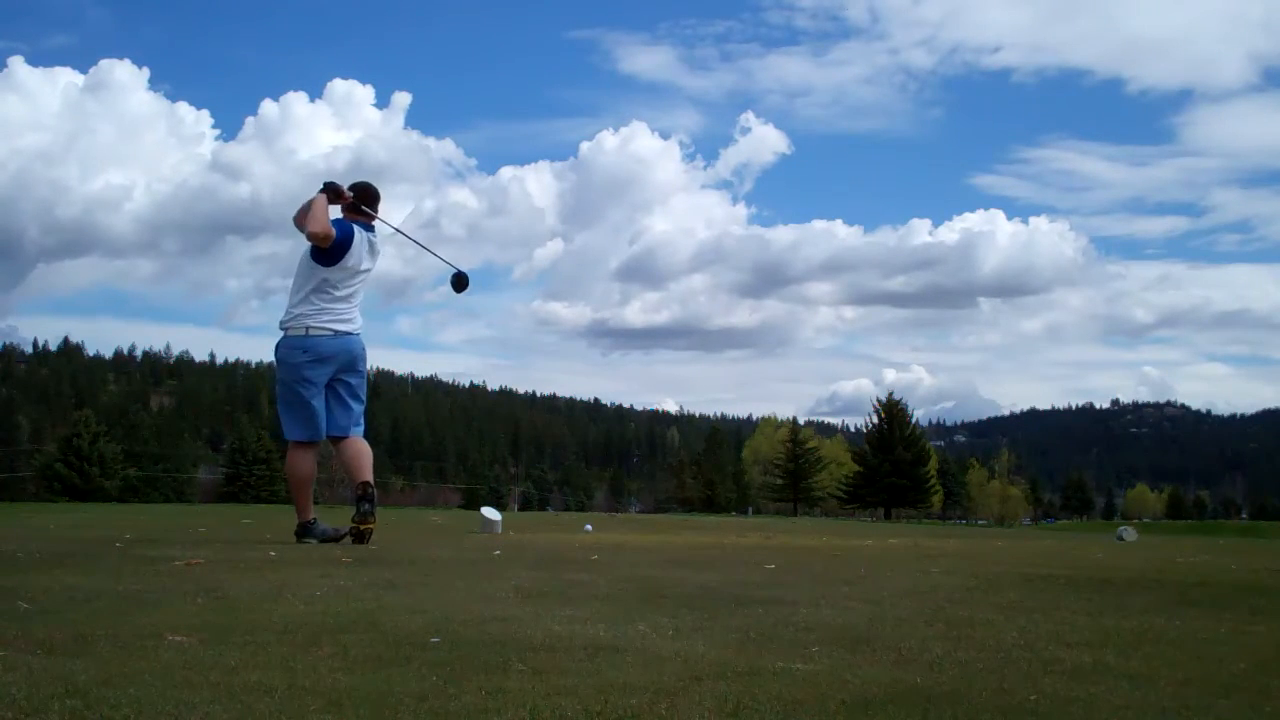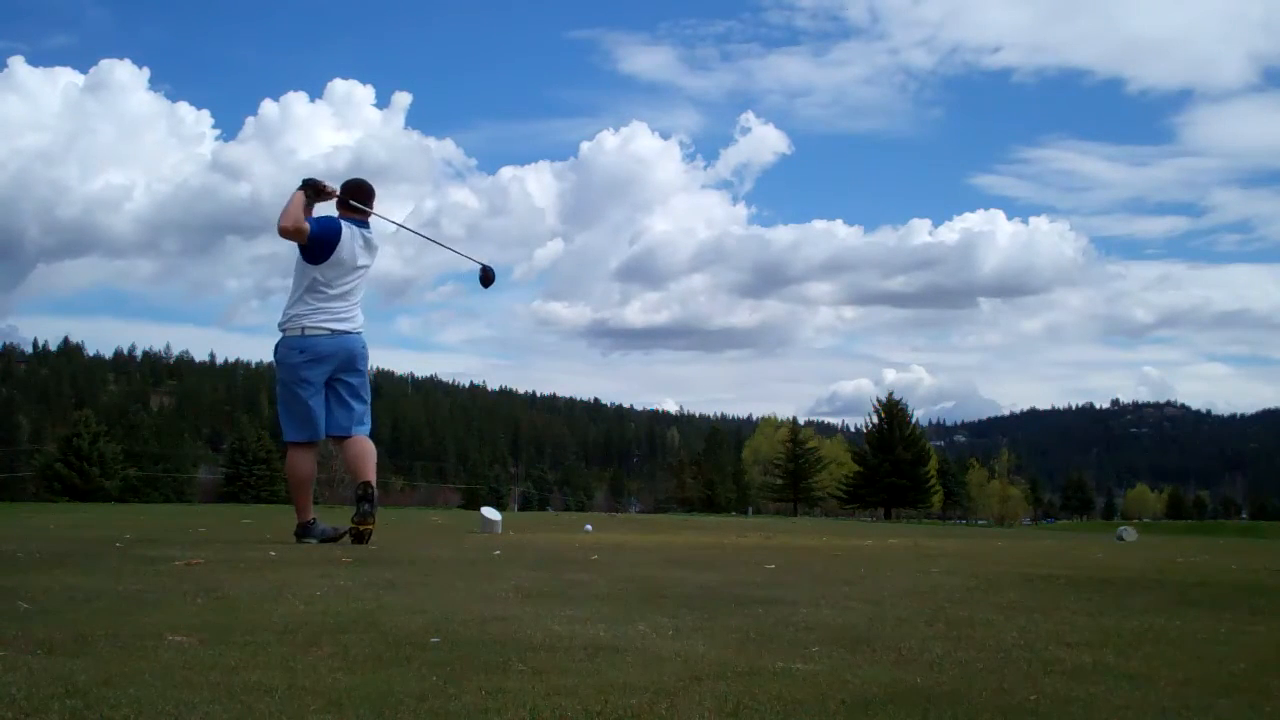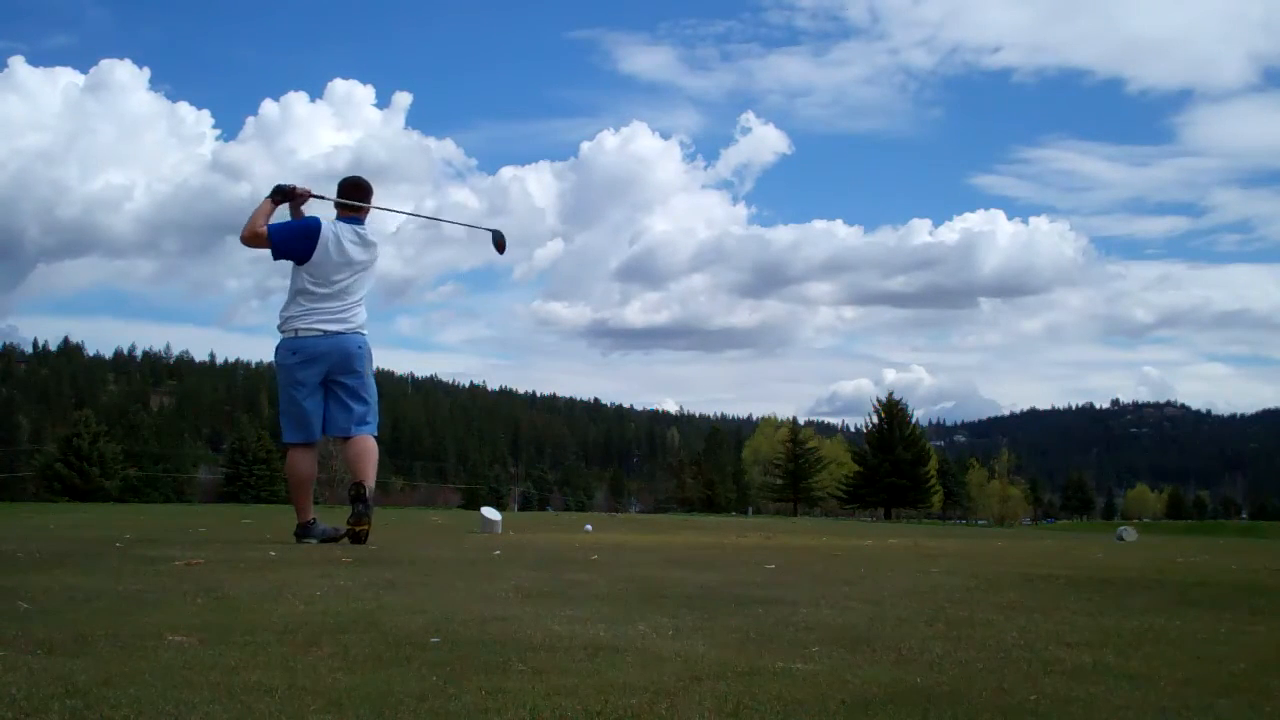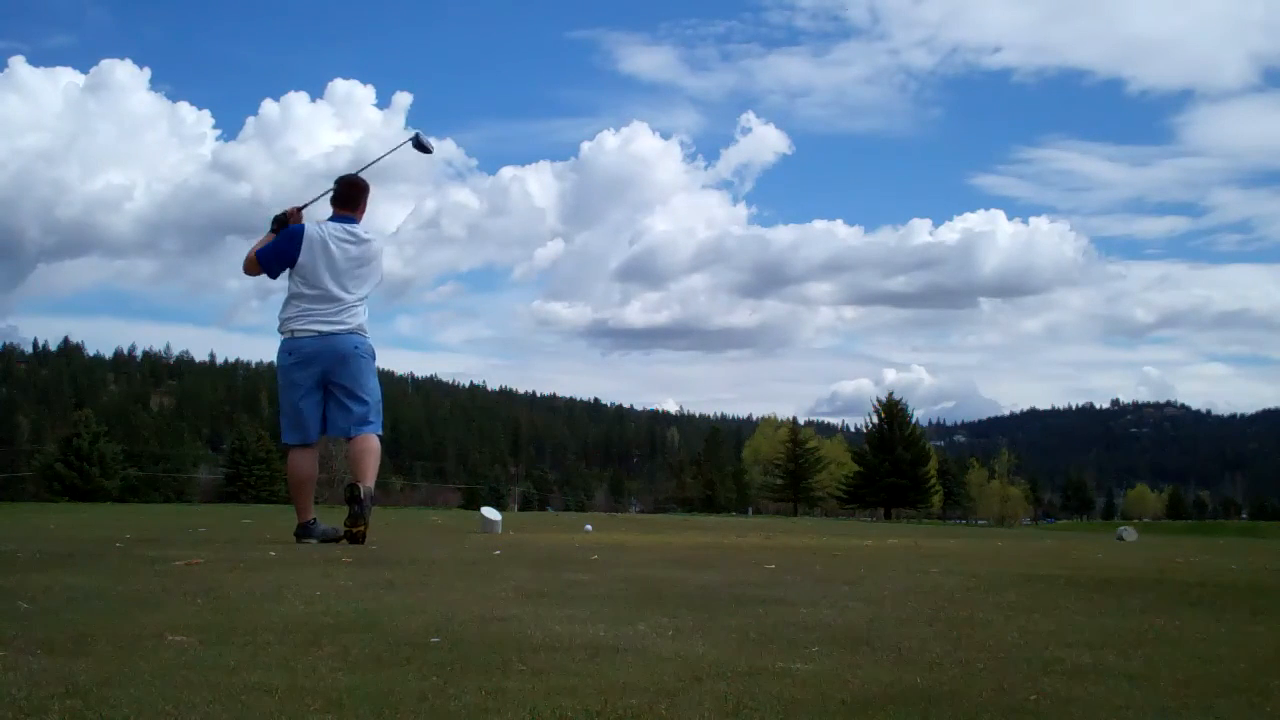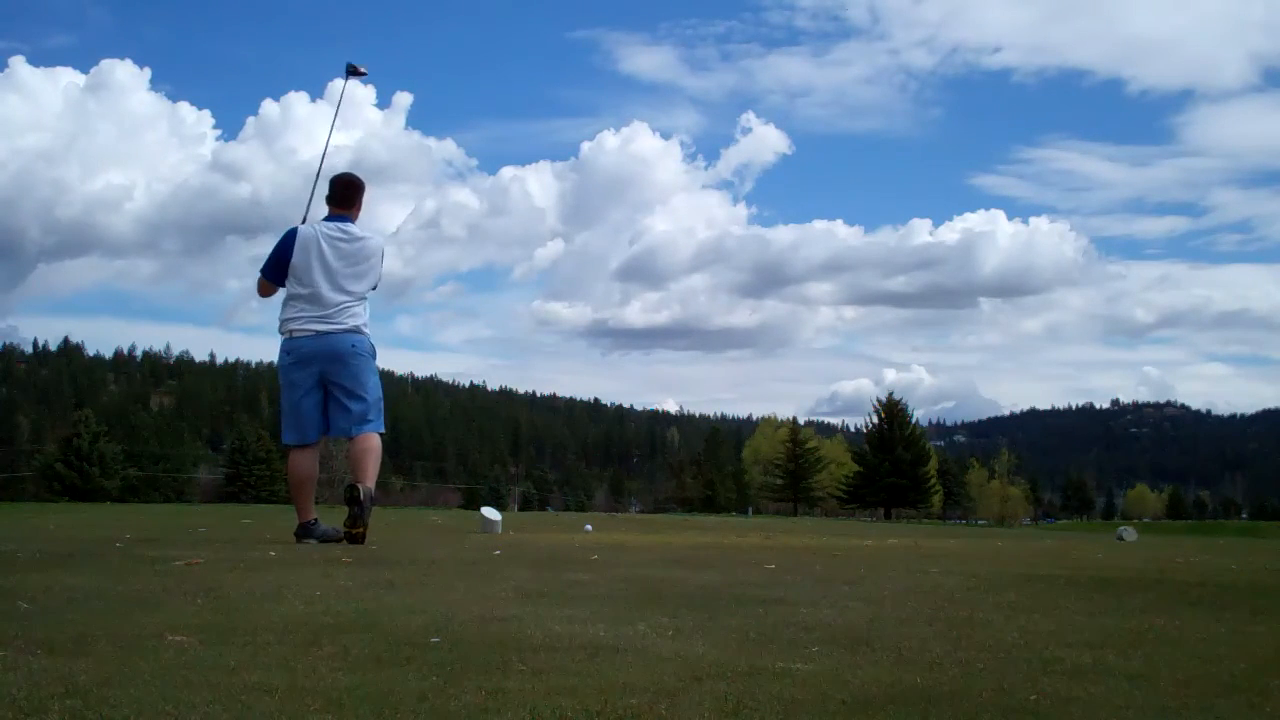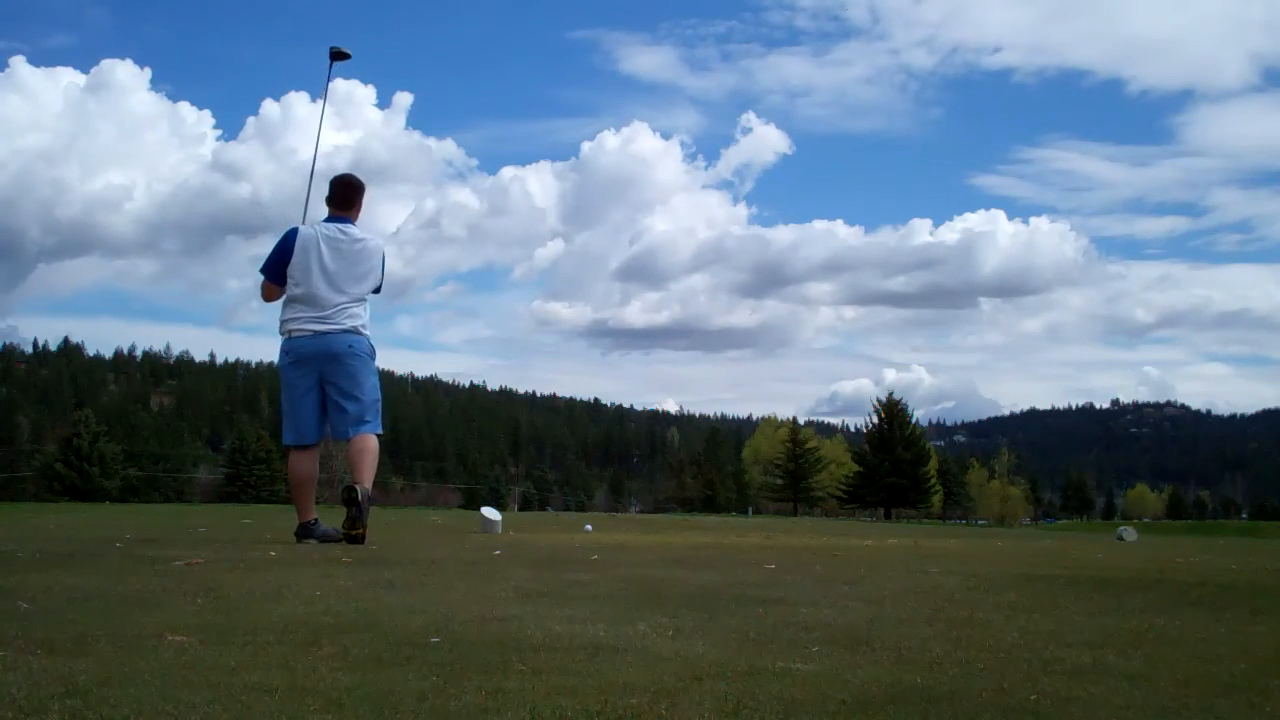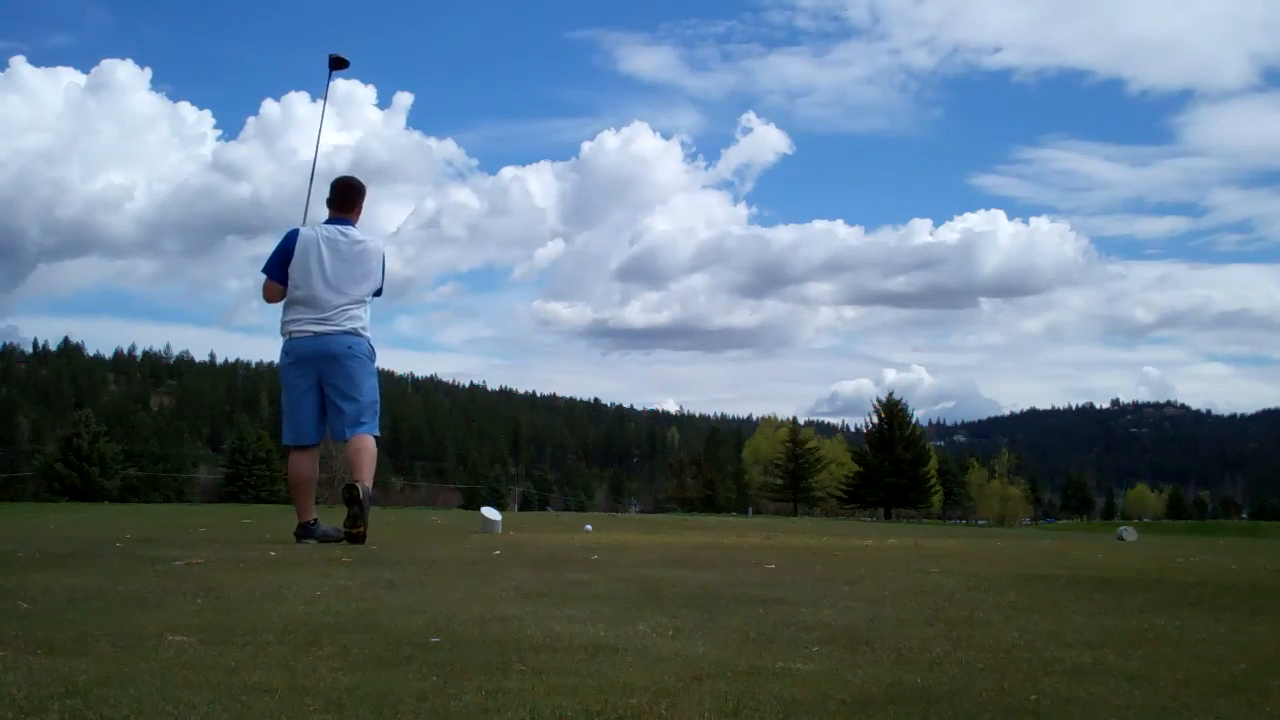
dt=0.2s
person 1, frame 1
left shoulder: (344, 233)
right shoulder: (371, 243)
left elbow: (316, 230)
right elbow: (301, 219)
left wrist: (324, 195)
right wrist: (322, 200)
left hip: (305, 343)
right hip: (348, 345)
left knee: (303, 437)
right knee: (348, 431)
left ankle: (307, 523)
right ankle: (366, 489)
person 1, frame 2
left shoulder: (334, 230)
right shoulder: (369, 242)
left elbow: (288, 226)
right elbow: (302, 225)
left wrist: (305, 191)
right wrist: (312, 197)
left hip: (303, 343)
right hip: (349, 343)
left knee: (303, 438)
right knee: (353, 430)
left ankle: (306, 523)
right ankle: (368, 490)
person 1, frame 3
left shoulder: (317, 231)
right shoulder: (371, 245)
left elbow: (251, 234)
left wrist: (275, 197)
right wrist: (296, 208)
left hip: (302, 344)
right hip: (351, 343)
left knee: (302, 438)
right knee: (358, 429)
left ankle: (307, 523)
right ankle: (364, 490)
person 1, frame 4
left shoulder: (303, 235)
right shoulder: (374, 246)
left elbow: (251, 266)
left wrist: (277, 230)
left hip: (300, 345)
right hip: (350, 344)
left knee: (303, 439)
right knee: (364, 427)
left ankle: (306, 523)
right ankle: (363, 490)
person 1, frame 5
left shoulder: (298, 237)
right shoulder: (374, 246)
left elbow: (265, 288)
left hip: (300, 345)
right hip: (350, 343)
left knee: (304, 439)
right knee: (365, 426)
left ankle: (307, 523)
right ankle: (363, 491)
person 1, frame 6
left shoulder: (297, 238)
right shoulder: (374, 248)
left elbow: (268, 293)
left hip: (299, 345)
right hip: (350, 344)
left knee: (303, 439)
right knee: (362, 427)
left ankle: (307, 523)
right ankle: (361, 491)
person 1, frame 7
left shoulder: (298, 239)
right shoulder: (375, 250)
left elbow: (271, 294)
left hip: (300, 346)
right hip: (349, 344)
left knee: (303, 439)
right knee: (360, 428)
left ankle: (307, 523)
right ankle: (360, 490)
